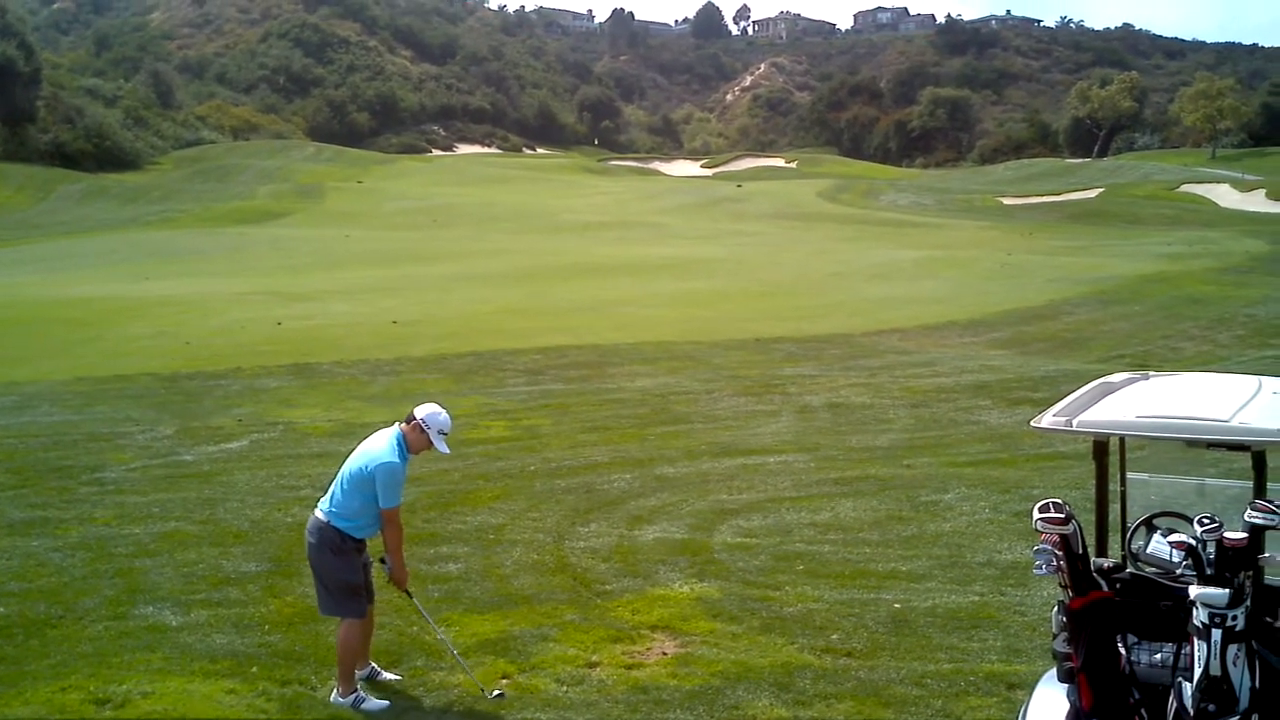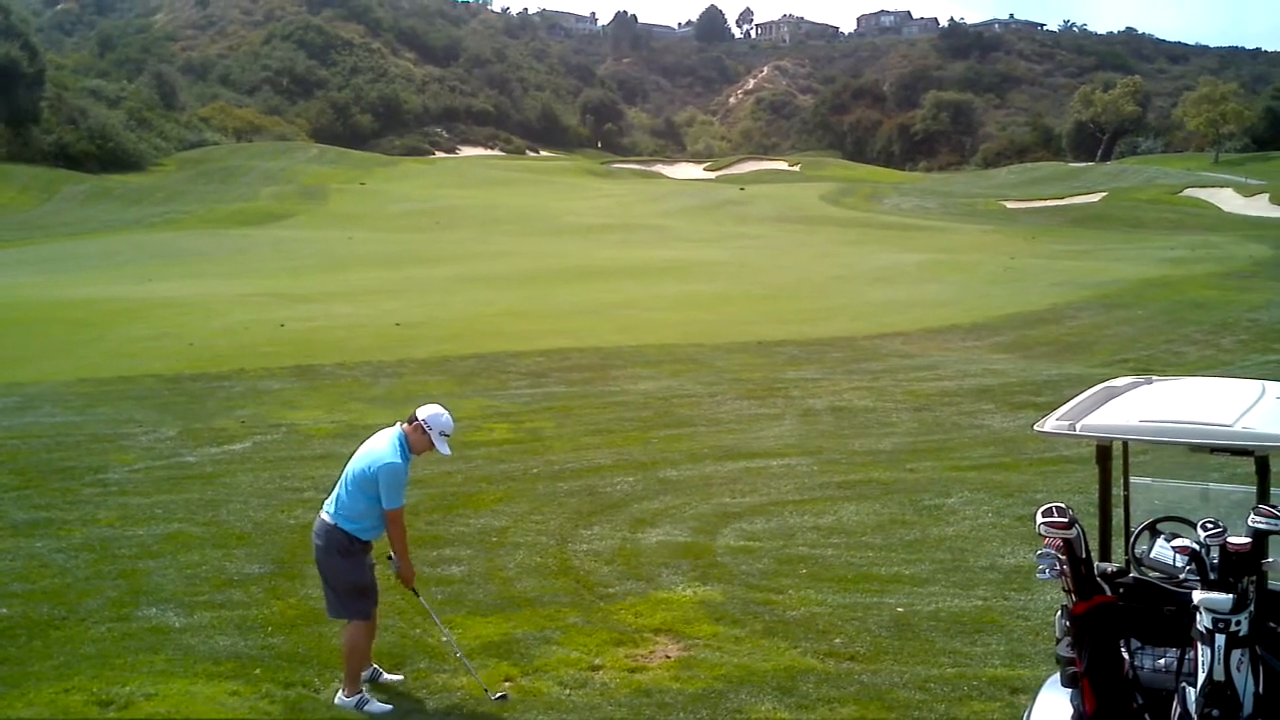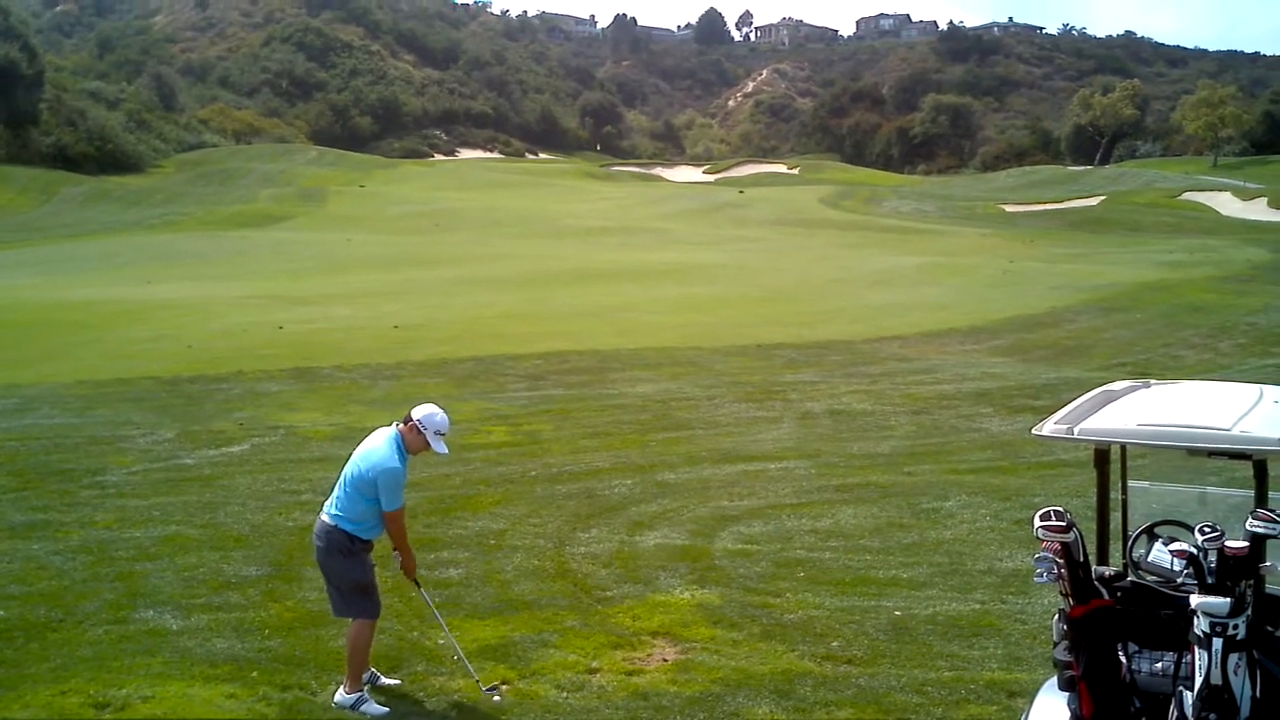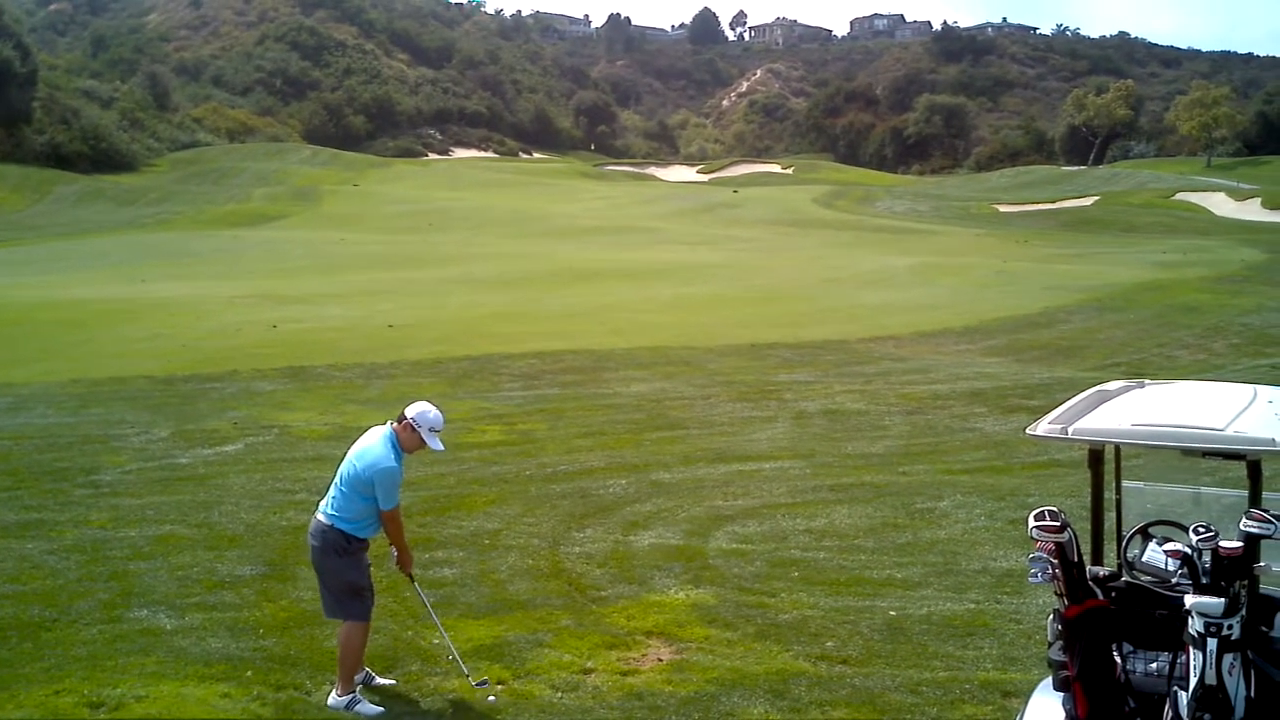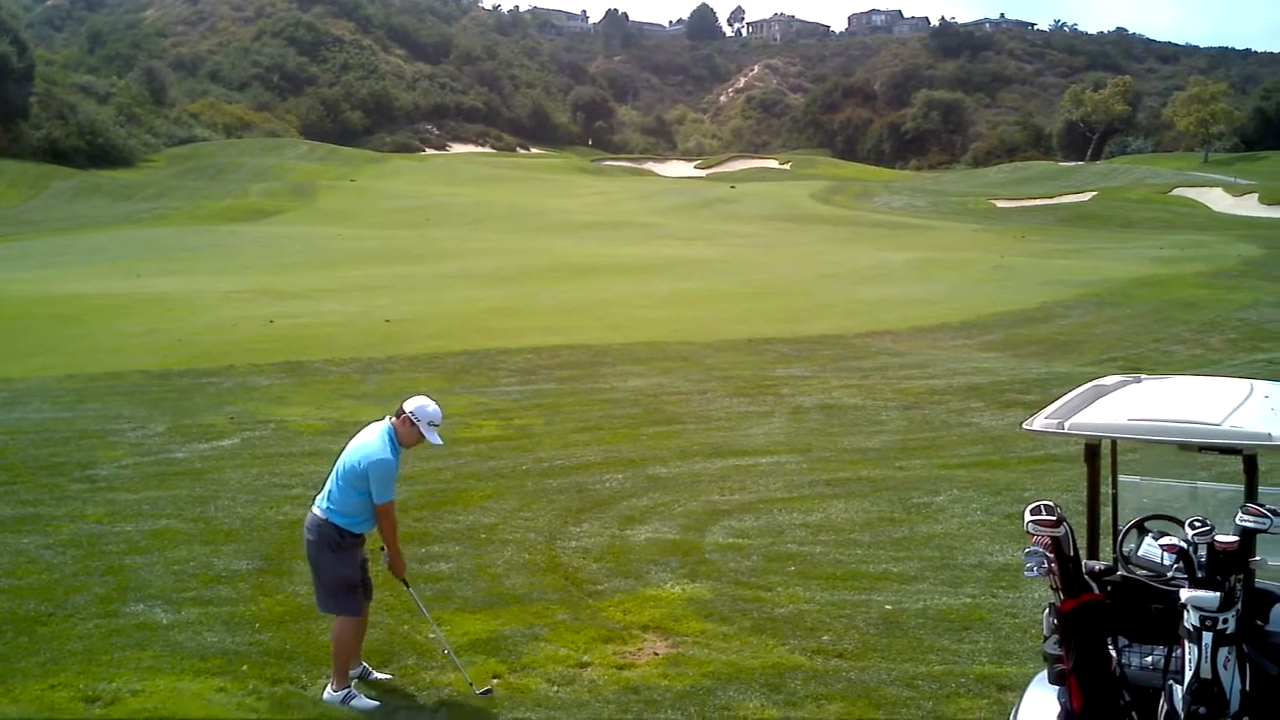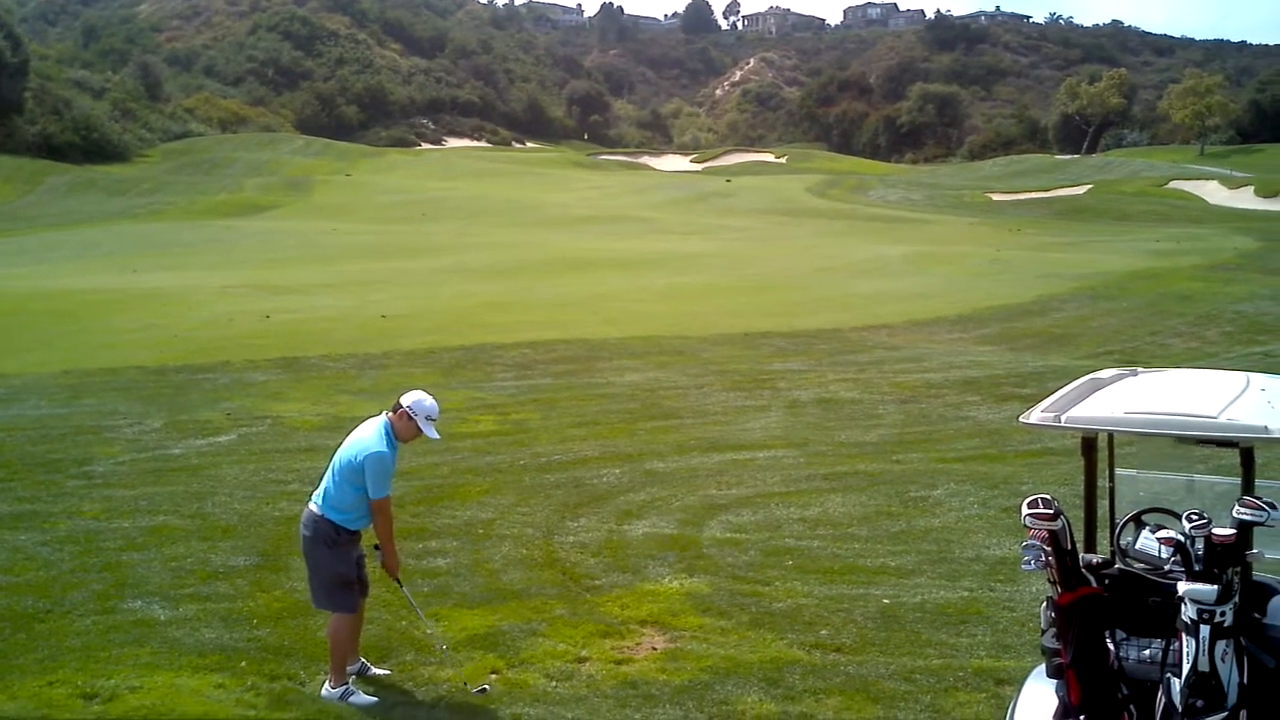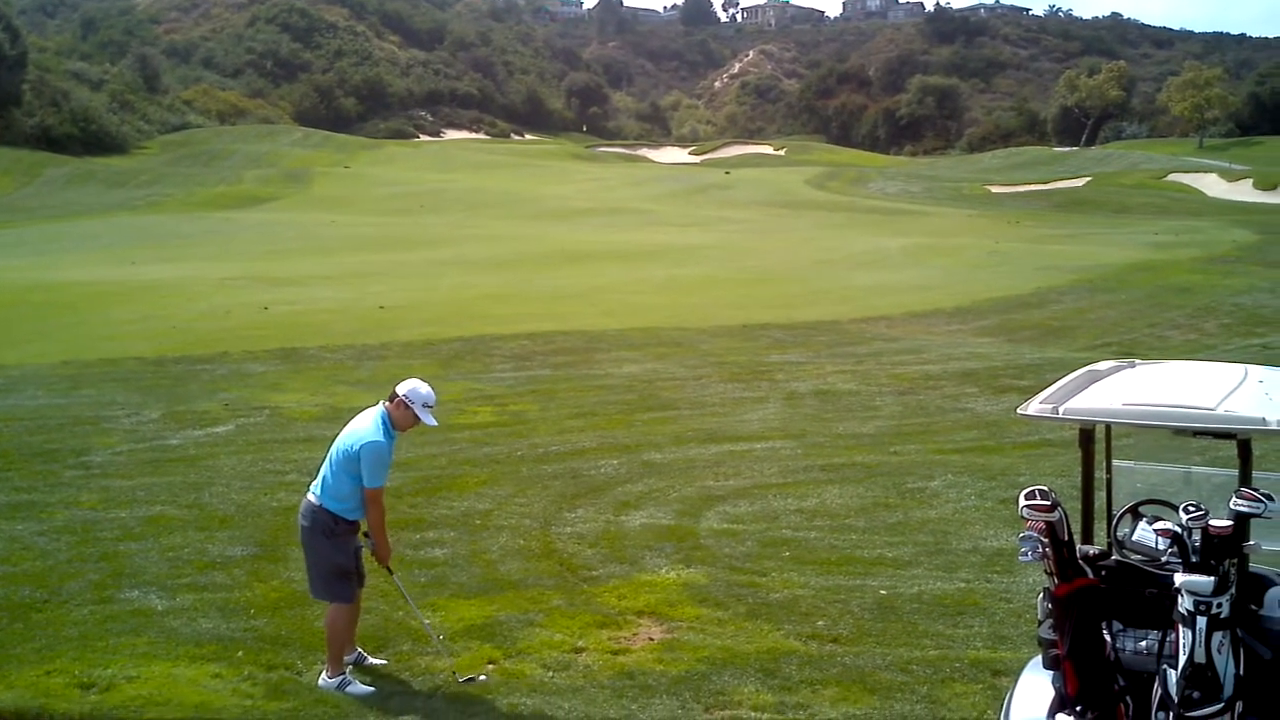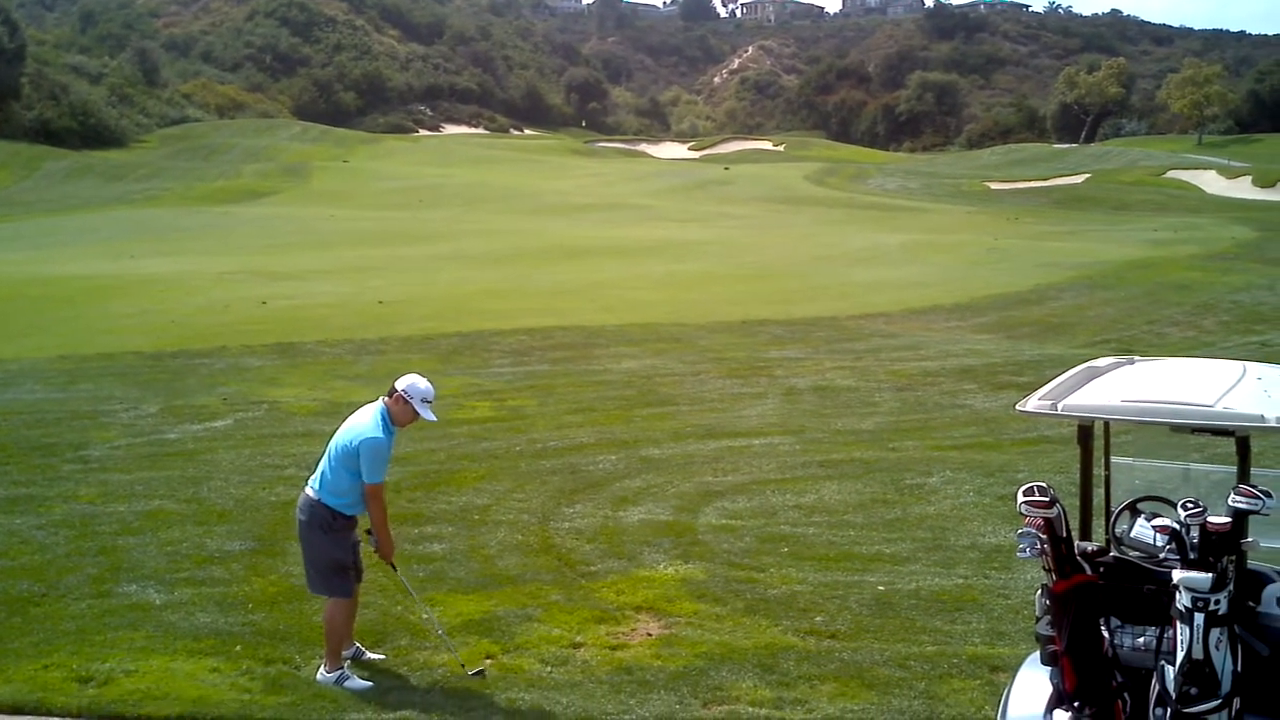
dt=0.2s
person 1, frame 1
left shoulder: (389, 437)
right shoulder: (390, 462)
left elbow: (386, 517)
right elbow: (391, 522)
left wrist: (391, 557)
right wrist: (398, 566)
left hip: (344, 533)
right hip: (332, 537)
left knee: (365, 604)
right knee: (353, 613)
left ankle: (362, 666)
right ankle: (345, 691)
person 1, frame 2
left shoulder: (389, 436)
right shoulder: (392, 463)
right elbow: (395, 522)
left wrist: (398, 555)
right wrist: (405, 565)
left hip: (349, 534)
right hip: (339, 539)
left knee: (368, 606)
right knee: (359, 614)
left ankle: (364, 668)
right ankle: (350, 692)
person 1, frame 3
left shoulder: (385, 435)
right shoulder: (391, 465)
right elbow: (394, 522)
left wrist: (401, 549)
right wrist: (407, 557)
left hip: (346, 533)
right hip: (340, 539)
left knee: (367, 608)
right knee: (365, 612)
left ankle: (363, 671)
right ankle: (351, 690)
person 1, frame 4
left shoulder: (379, 434)
right shoulder: (387, 465)
right elbow: (391, 519)
left wrist: (397, 546)
right wrist: (404, 553)
left hip: (341, 533)
right hip: (336, 540)
left knee: (361, 608)
right knee: (356, 615)
left ankle: (357, 671)
right ankle: (343, 692)
person 1, frame 5
left shoulder: (379, 430)
right shoulder: (383, 458)
right elbow: (385, 515)
left wrist: (390, 549)
right wrist: (396, 556)
left hip: (341, 528)
right hip: (331, 534)
left knee: (361, 600)
right knee: (349, 610)
left ankle: (354, 665)
right ankle: (338, 686)
person 1, frame 6
left shoulder: (377, 426)
right shoulder: (378, 452)
right elbow: (381, 511)
left wrist: (385, 548)
right wrist: (390, 554)
left hip: (340, 525)
right hip: (328, 530)
left knee: (357, 597)
right knee: (344, 606)
left ankle: (352, 661)
right ankle: (336, 683)
person 1, frame 7
left shoulder: (374, 417)
right shoulder: (375, 441)
right elbow: (373, 502)
left wrist: (375, 537)
right wrist: (381, 543)
left hip: (338, 516)
right hip: (326, 520)
left knee: (353, 588)
right knee: (342, 596)
left ankle: (348, 651)
right ankle: (333, 673)
person 1, frame 8
left shoulder: (374, 413)
right shoulder: (374, 437)
right elbow: (374, 497)
left wrist: (379, 533)
right wrist: (385, 540)
left hip: (334, 510)
right hip: (323, 515)
left knee: (351, 583)
right knee: (340, 591)
left ankle: (346, 646)
right ankle: (332, 668)
